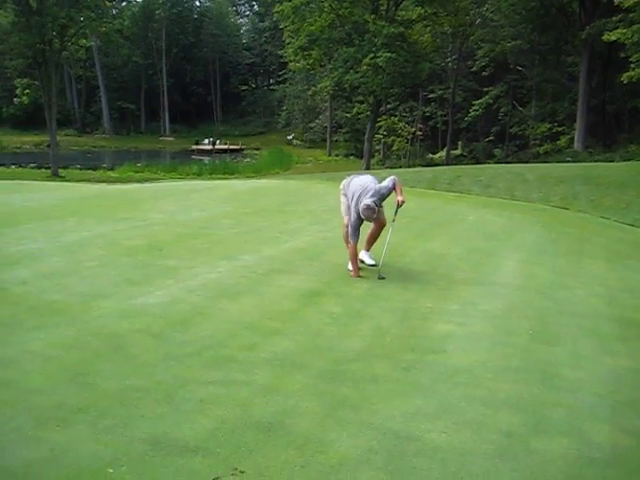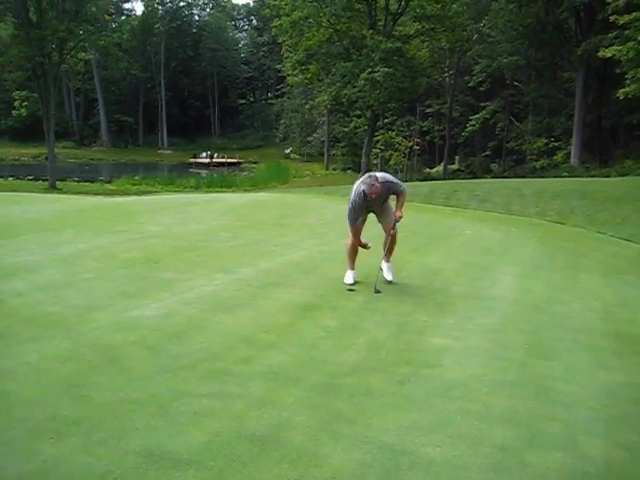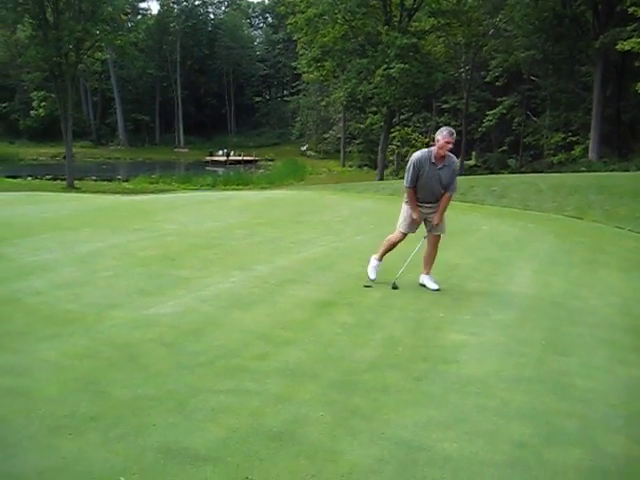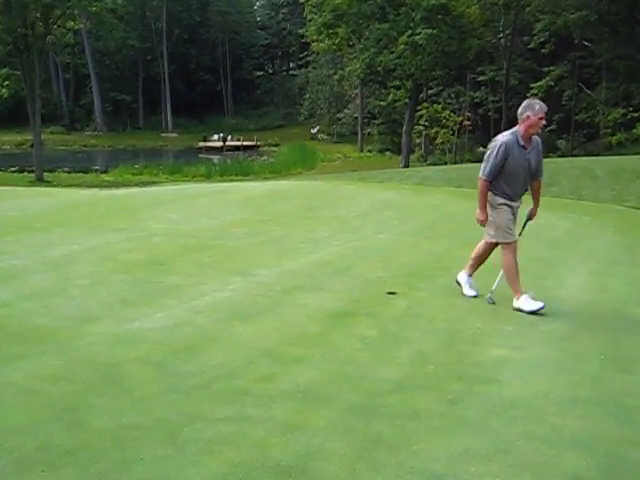
dt=0.5s
person 1, frame 1
left shoulder: (380, 193)
right shoulder: (356, 215)
left elbow: (394, 179)
right elbow: (352, 244)
left wrist: (399, 195)
right wrist: (355, 269)
right hip: (348, 187)
left knee: (381, 223)
right knee: (347, 223)
left ankle: (365, 252)
right ankle: (351, 260)
person 1, frame 2
left shoulder: (387, 181)
right shoulder: (356, 198)
left elbow: (402, 191)
right elbow: (352, 222)
left wrist: (399, 210)
right wrist: (359, 241)
left hip: (382, 202)
right hip: (361, 203)
left knee: (392, 231)
right knee: (354, 235)
left ankle: (386, 263)
right ankle: (350, 271)
person 1, frame 3
left shoulder: (453, 163)
right shoulder: (418, 158)
left elbow: (449, 191)
right elbow: (408, 186)
left wrist: (440, 214)
right wrist: (415, 211)
left hip: (435, 205)
right hip: (414, 203)
left knee: (434, 238)
right knee: (400, 235)
left ankle: (426, 276)
right ankle: (377, 259)
person 1, frame 4
left shoulder: (537, 144)
right shoulder: (504, 143)
left elbow: (535, 177)
right elbow: (484, 177)
left wrist: (535, 205)
right wrist: (481, 209)
left hip: (514, 201)
right hip: (496, 200)
left knee: (491, 241)
right knee: (509, 245)
left ankle: (465, 275)
right ankle: (519, 297)
